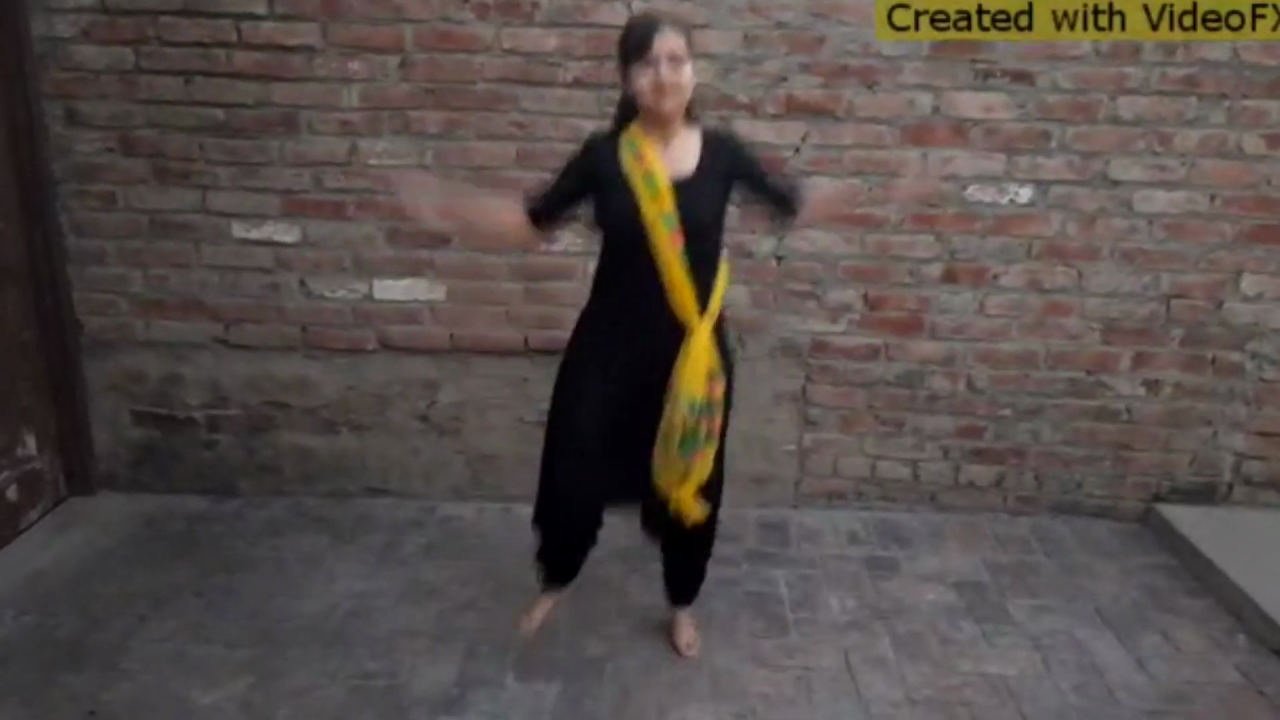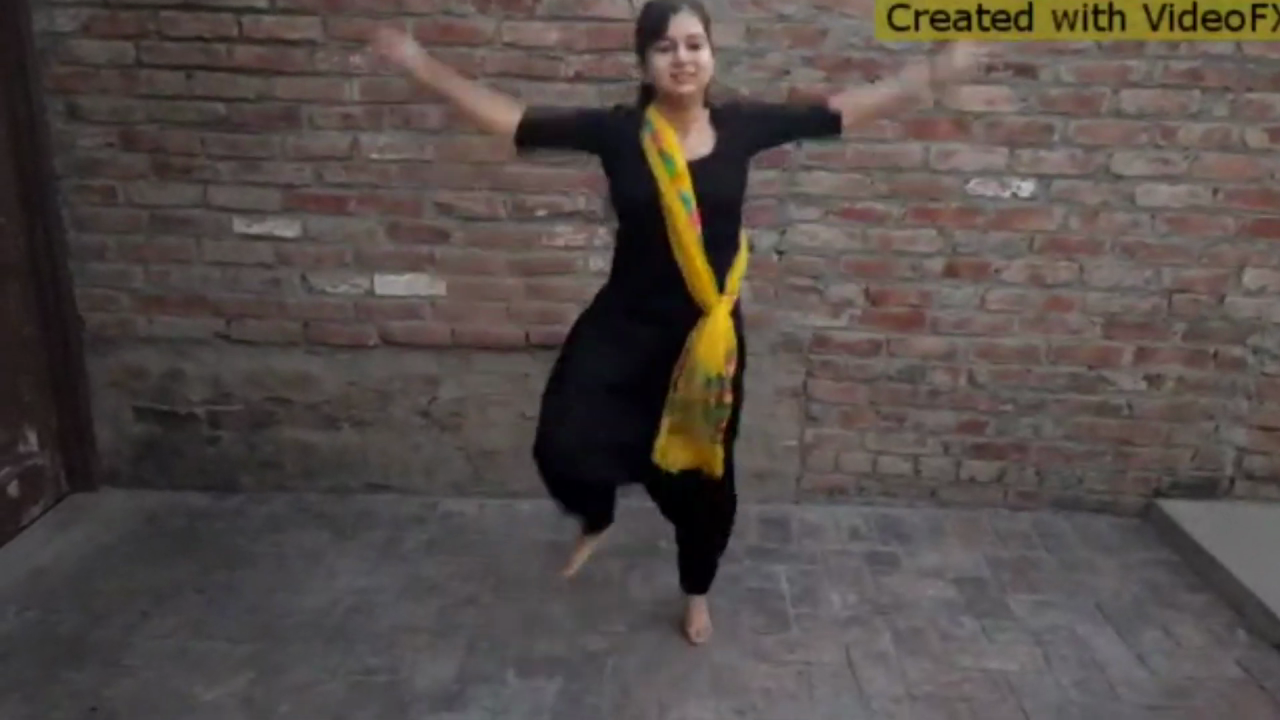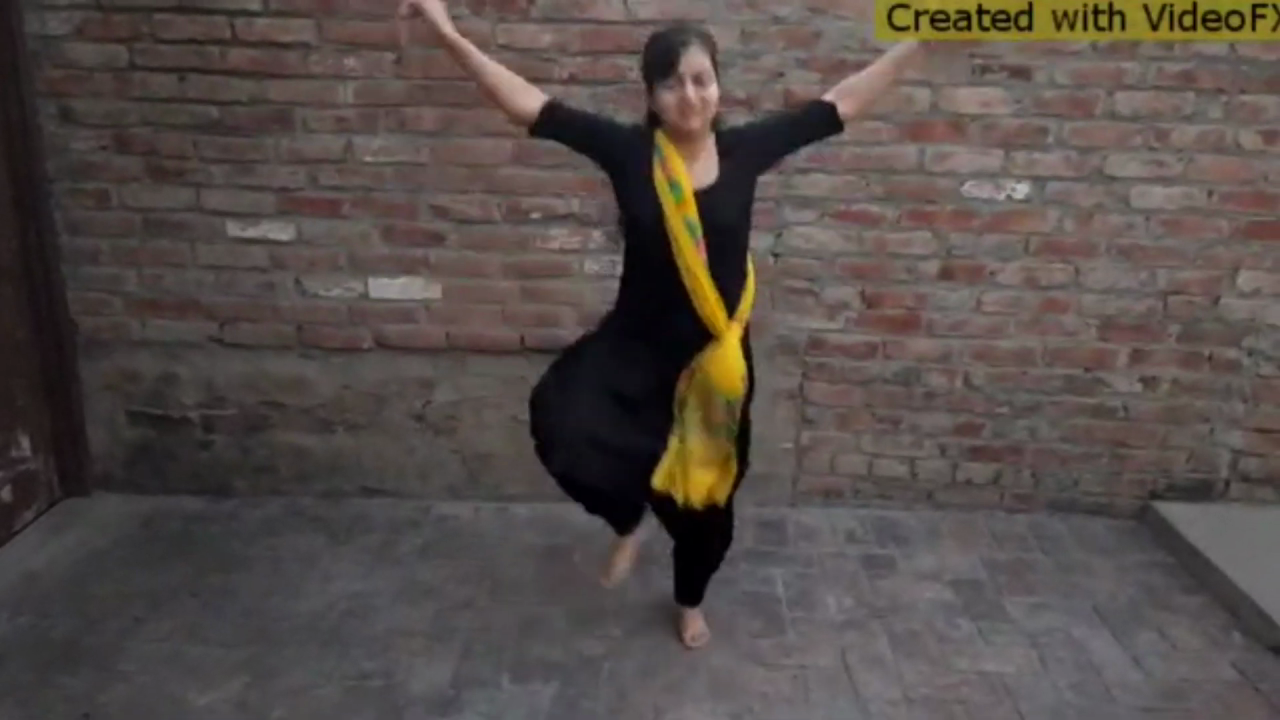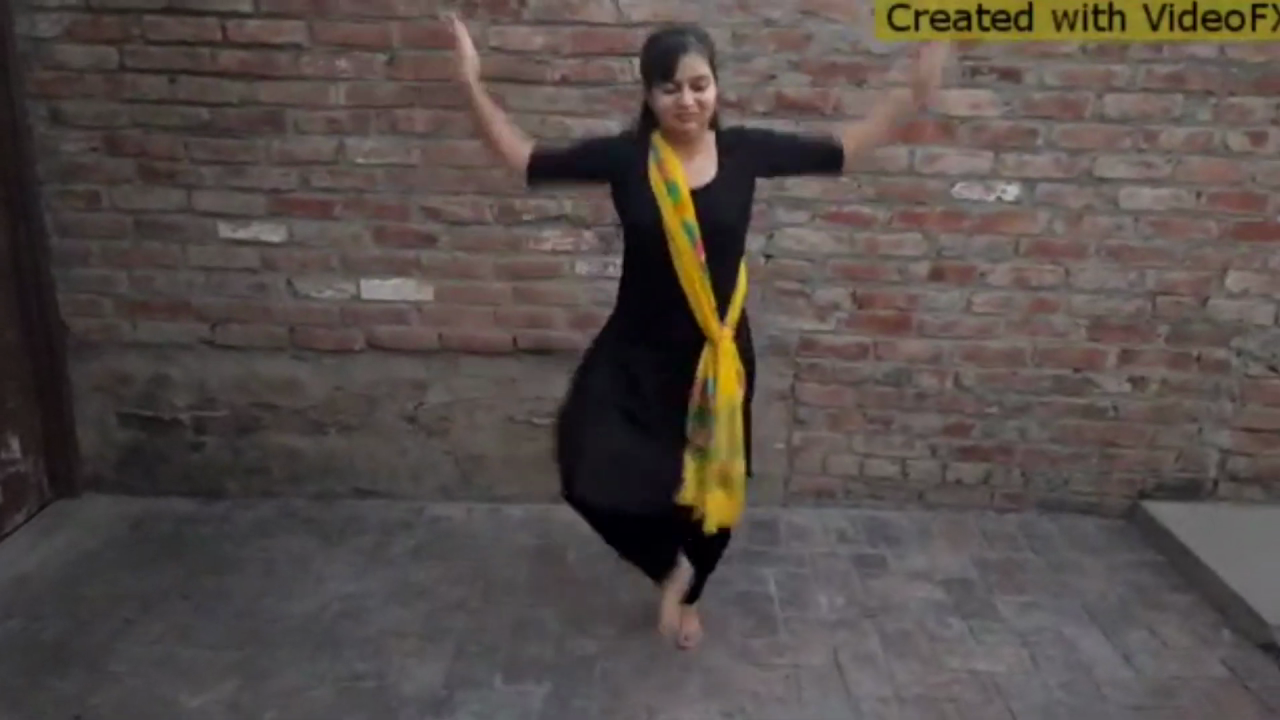
dt=0.1s
person 1, frame 1
left shoulder: (723, 152)
right shoulder: (601, 156)
left elbow: (790, 204)
right elbow: (533, 220)
right wrist: (453, 207)
left hip: (693, 350)
right hip: (611, 347)
left knee: (692, 486)
right knee: (574, 474)
left ankle: (682, 604)
right ankle: (555, 580)
person 1, frame 2
left shoulder: (739, 123)
right shoulder: (616, 130)
left elbow: (836, 115)
right elbow: (519, 125)
left wrist: (925, 79)
right wrist: (431, 74)
left hip: (711, 330)
right hip: (627, 322)
left knee: (706, 466)
right knee: (568, 441)
left ankle: (696, 591)
right ankle: (594, 518)
person 1, frame 3
left shoulder: (747, 148)
right shoulder: (623, 147)
left elbow: (838, 106)
right elbow: (531, 106)
left hip: (716, 350)
right hip: (633, 345)
left knee: (706, 486)
right knee: (561, 424)
left ankle: (690, 601)
right ankle: (627, 518)
person 1, frame 4
left shoulder: (744, 151)
right shoulder: (623, 157)
left elbow: (841, 150)
right elbow: (523, 161)
left wrist: (914, 92)
right wrist: (472, 83)
left hip: (715, 355)
right hip: (633, 354)
left knee: (710, 487)
right knee: (597, 476)
left ankle: (688, 584)
right ankle: (669, 566)
